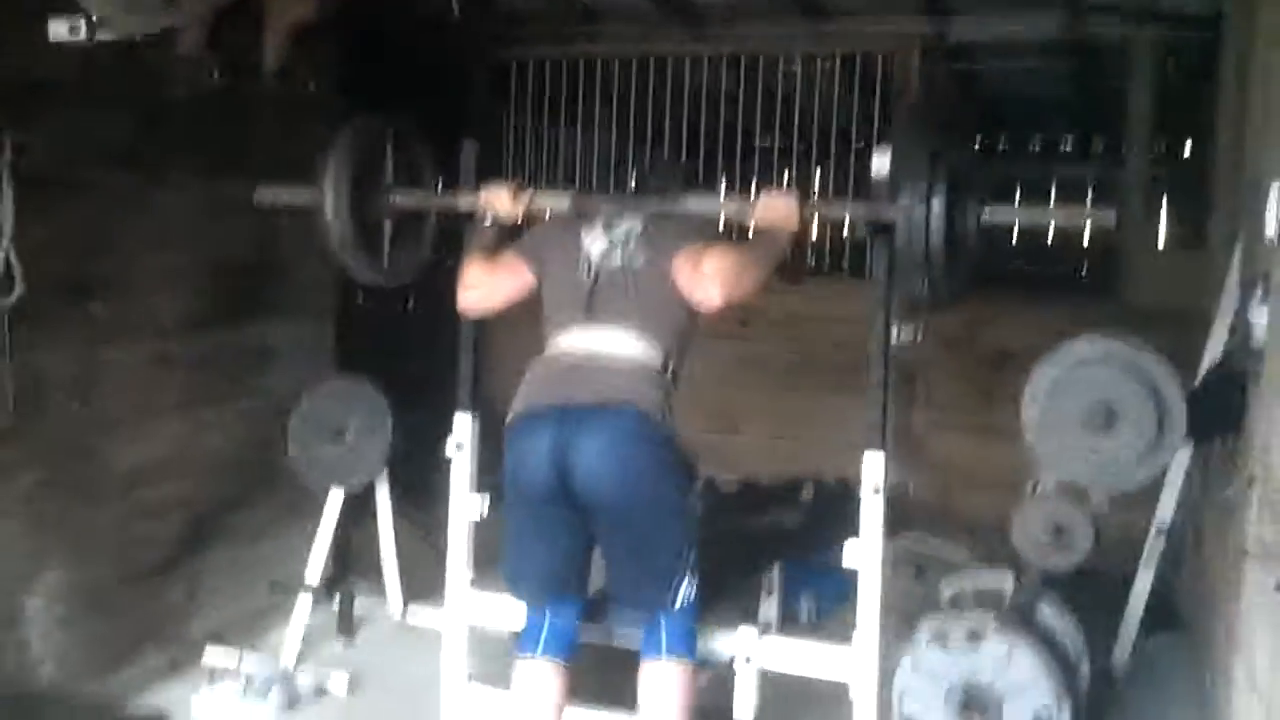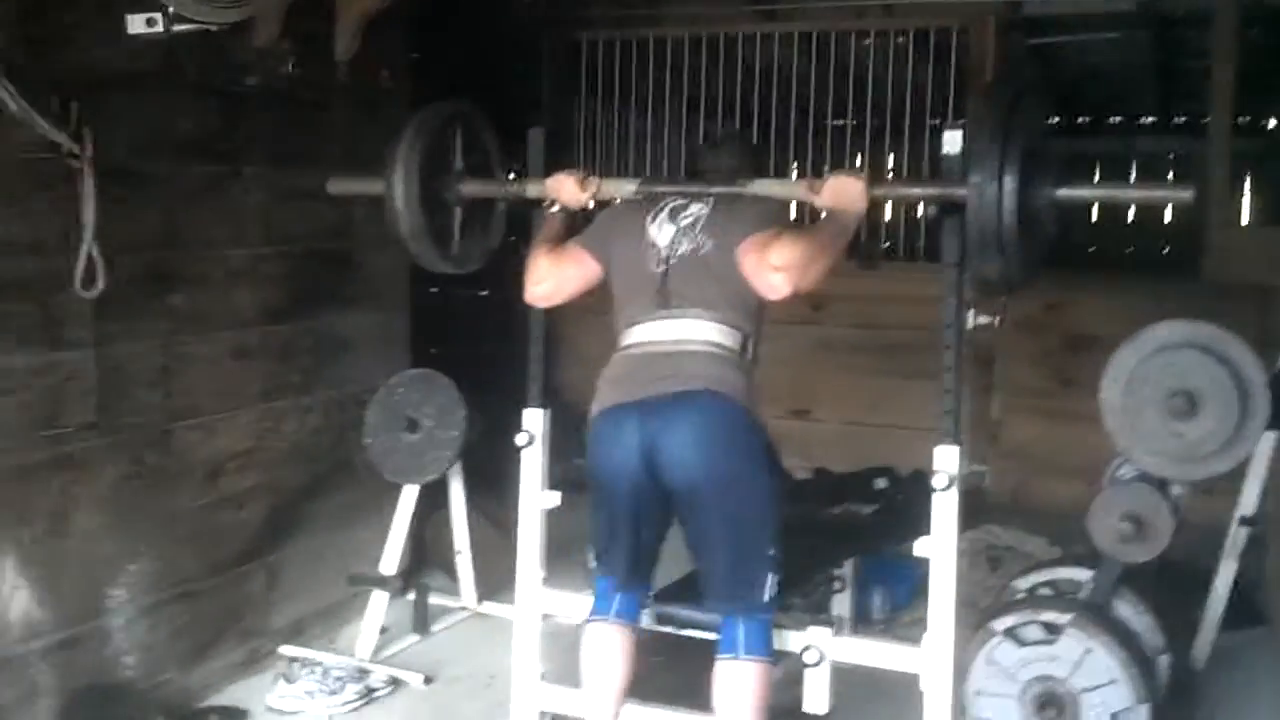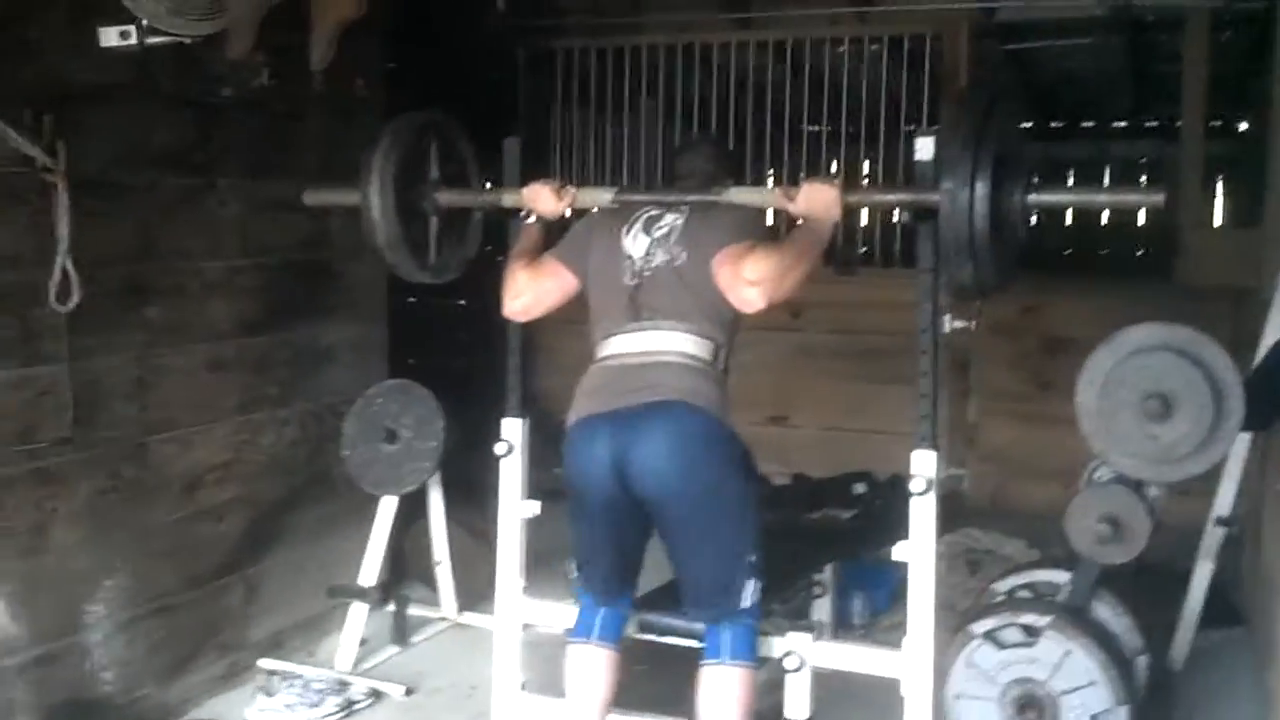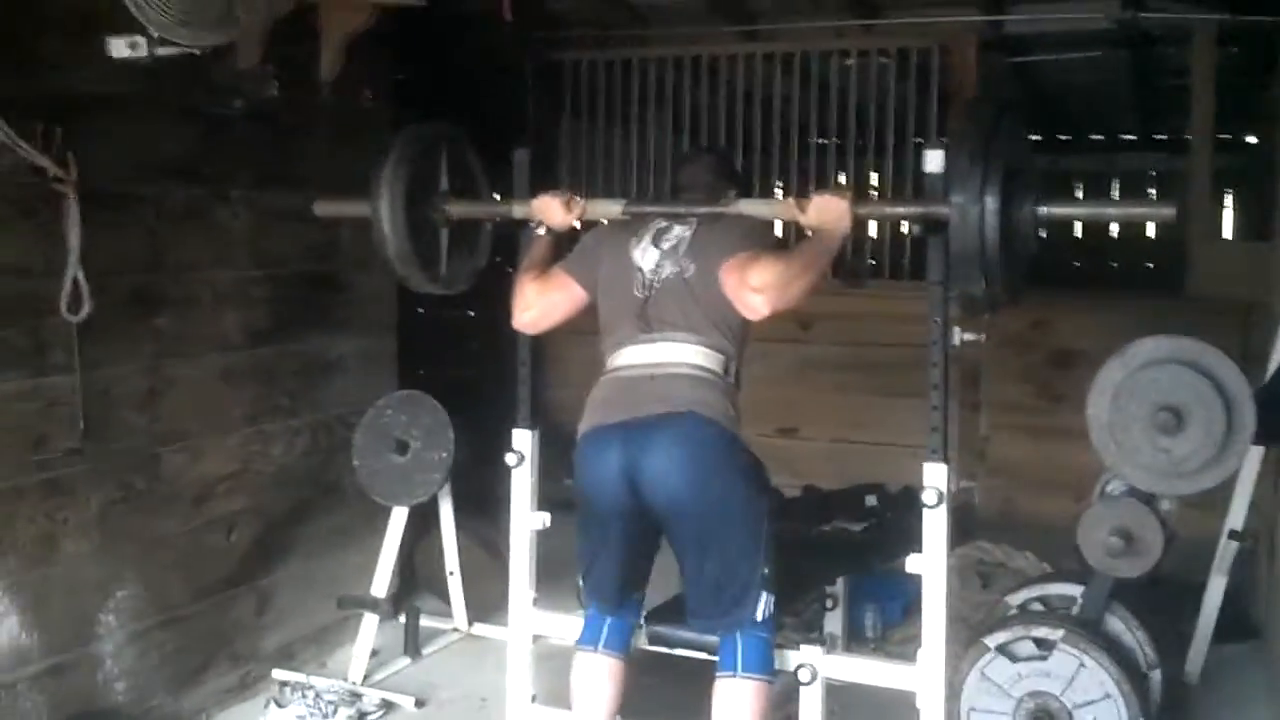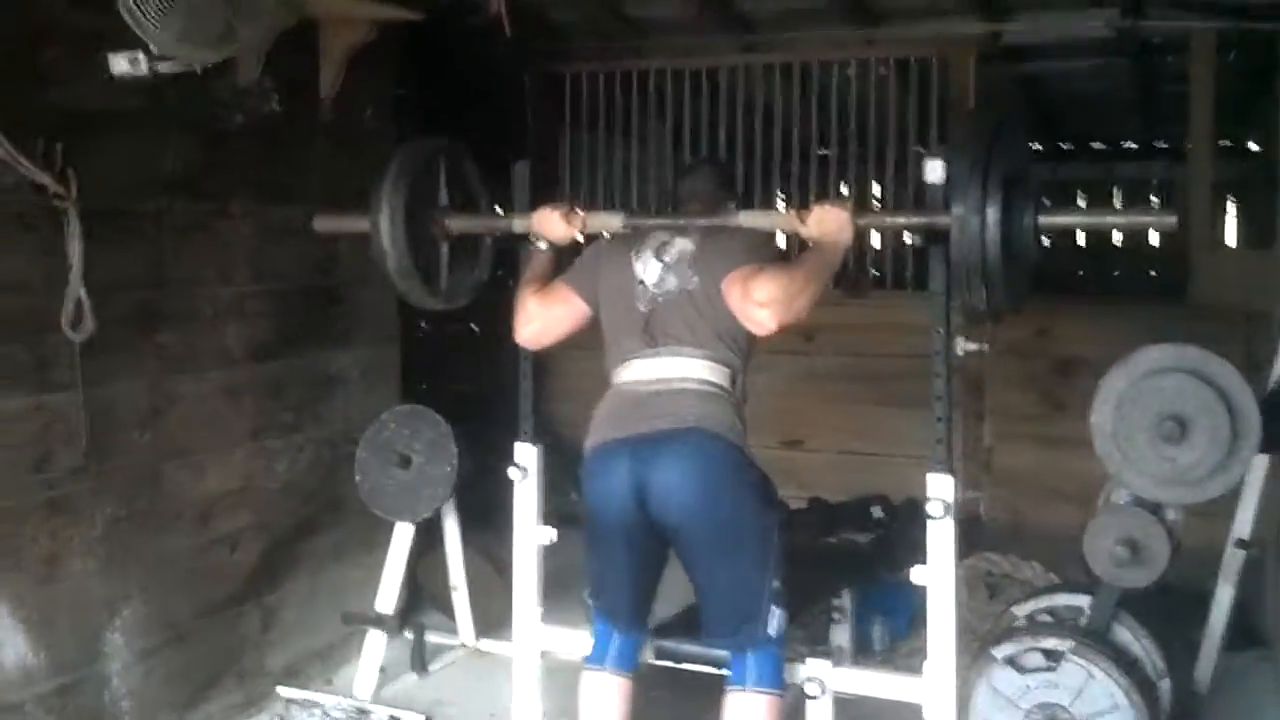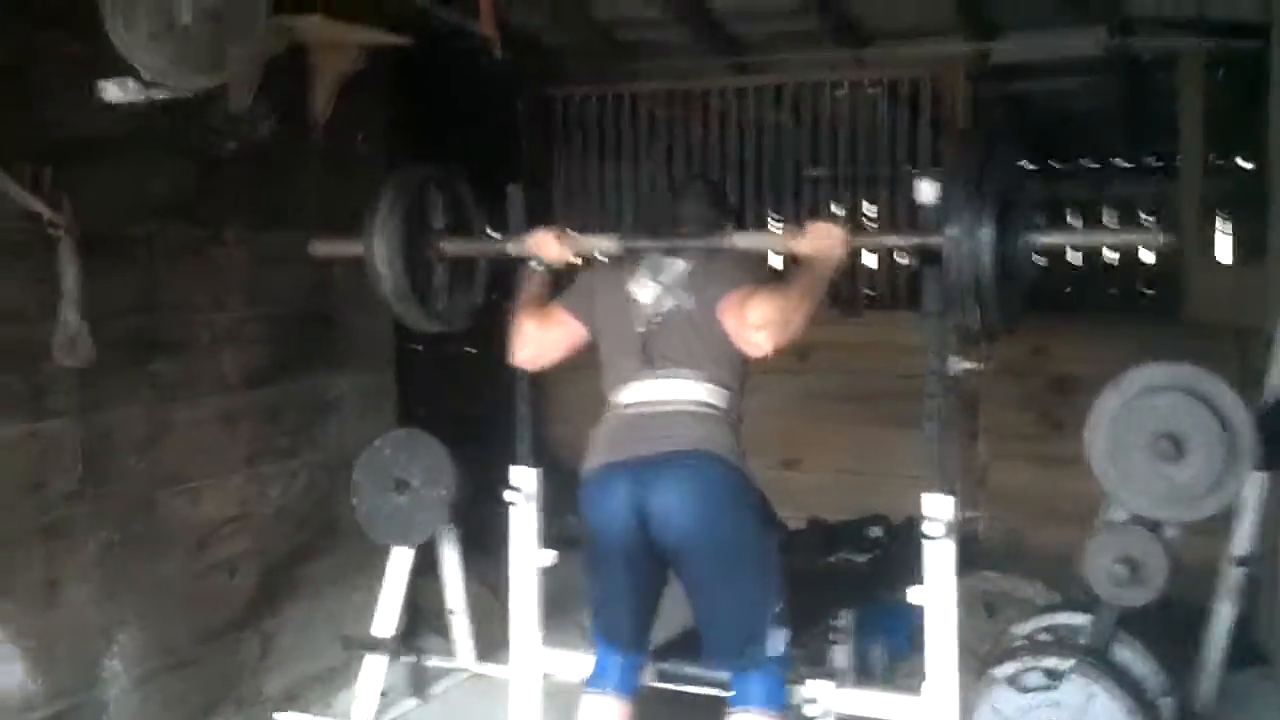
dt=0.2s
person 1, frame 1
left shoulder: (563, 231)
right shoulder: (689, 231)
left elbow: (474, 293)
right elbow: (712, 285)
left wrist: (494, 220)
right wrist: (776, 232)
left hip: (534, 426)
right hip: (623, 430)
left knee: (547, 611)
right knee: (667, 611)
person 1, frame 2
left shoulder: (624, 216)
right shoulder: (755, 211)
left elbow: (541, 285)
right elbow: (779, 275)
left wrist: (560, 209)
right wrist: (843, 214)
left hip: (616, 419)
right hip: (708, 419)
left knee: (616, 585)
right knee: (743, 606)
person 1, frame 3
left shoulder: (601, 226)
right shoulder: (731, 220)
left elbow: (519, 300)
right elbow: (753, 287)
left wrist: (535, 218)
right wrist: (817, 221)
left hip: (590, 429)
right hip: (682, 427)
left knee: (601, 600)
right knee: (730, 613)
person 1, frame 4
left shoulder: (610, 238)
right shoulder: (737, 230)
left elbow: (528, 312)
right elbow: (758, 293)
left wrist: (546, 229)
right wrist: (827, 232)
left hip: (601, 440)
right hip: (692, 438)
left knee: (607, 611)
right knee: (744, 624)
person 1, frame 5
left shoulder: (611, 251)
right shoulder: (738, 243)
left elbow: (531, 327)
right elbow: (764, 308)
left wrist: (544, 244)
right wrist: (828, 245)
left hip: (608, 455)
right hip: (700, 453)
left knee: (615, 628)
right knee: (755, 639)
person 1, frame 6
left shoulder: (607, 275)
right shoulder: (733, 266)
left elbow: (527, 349)
right elbow: (761, 332)
left wrist: (540, 265)
right wrist: (821, 262)
left hip: (608, 478)
right hip: (700, 476)
left knee: (614, 649)
right knee: (757, 661)
